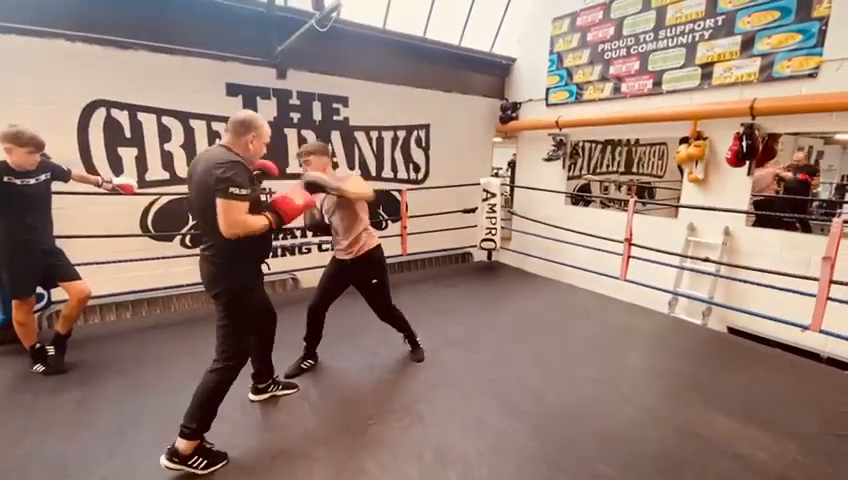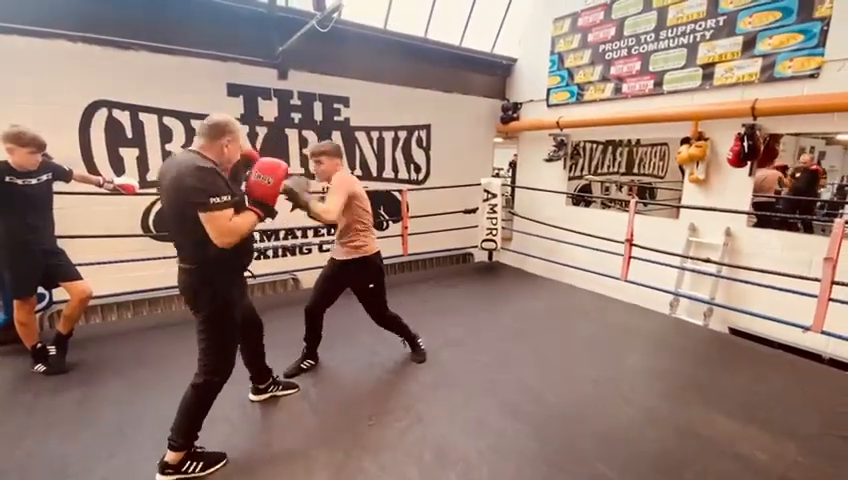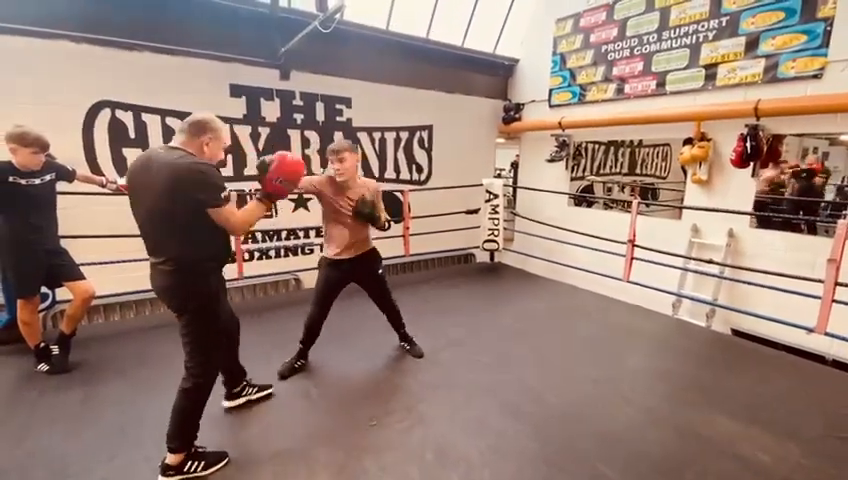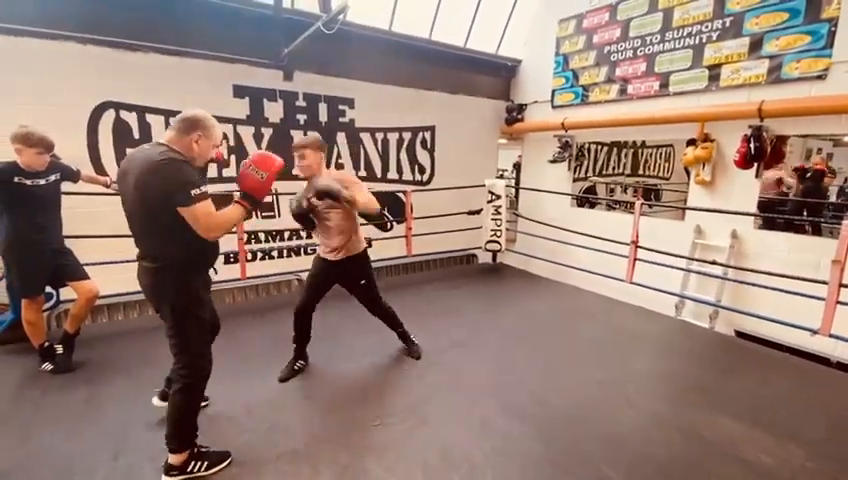
dt=0.2s
person 1, frame 1
left shoulder: (207, 159)
right shoulder: (231, 168)
right elbow: (233, 226)
left wrist: (255, 176)
right wrist: (276, 215)
left hip: (231, 266)
right hip: (232, 270)
left knee: (264, 320)
right knee: (231, 355)
left ankle: (263, 382)
right ankle: (184, 447)
person 1, frame 2
left shoulder: (176, 164)
right shoulder: (204, 175)
right elbow: (227, 236)
left wrist: (239, 187)
right wrist: (261, 206)
left hip: (201, 272)
right hip: (213, 280)
left knee: (251, 326)
right knee: (215, 367)
left ankle: (262, 383)
person 1, frame 3
left shoulder: (142, 163)
right shoulder: (195, 171)
right elbow: (239, 224)
right wrist: (270, 193)
left hip: (171, 271)
right hip: (194, 279)
left knee: (226, 328)
right knee: (202, 365)
left ankle: (238, 387)
person 1, frame 4
left shoulder: (140, 158)
right shoulder: (172, 168)
right elbow: (211, 227)
right wrist: (251, 197)
left hip: (163, 271)
right hip: (179, 278)
left knee: (207, 328)
right knee: (195, 362)
left ankle: (172, 392)
person 2, frame 1
left shoulder: (46, 167)
left elbow: (74, 175)
left wrist: (103, 182)
left hip: (47, 248)
left knee: (82, 292)
right knee: (23, 304)
left ankle: (57, 345)
right ankle: (37, 355)
person 2, frame 2
left shoulder: (47, 168)
left elbow: (75, 175)
left wrist: (103, 182)
left hip: (48, 248)
left knee: (82, 292)
right knee: (24, 303)
left ankle: (58, 345)
right ankle: (39, 355)
person 2, frame 3
left shoulder: (51, 168)
left elbow: (78, 175)
left wrist: (105, 183)
left hip: (51, 247)
left knee: (85, 292)
right knee: (27, 303)
left ankle: (61, 344)
right ankle: (41, 354)
person 2, frame 4
left shoulder: (56, 168)
left elbow: (83, 176)
left wrist: (109, 182)
left hip: (55, 246)
right hip: (22, 251)
left knee: (89, 292)
right knee: (33, 302)
left ankle: (65, 343)
right ankle: (46, 353)
person 3, frame 1
left shoulder: (344, 178)
right shoulder: (321, 194)
left elbow: (367, 194)
left wrist: (327, 185)
right wrist: (316, 223)
left hip: (367, 256)
right hip: (342, 258)
left knee: (384, 309)
right knee: (315, 307)
left ankle: (411, 338)
right ankle: (309, 355)
person 3, frame 2
left shoulder: (342, 181)
right shoulder: (336, 184)
left elbow: (329, 216)
left wrist: (301, 195)
left hip: (366, 261)
right hip: (340, 260)
left knee: (379, 315)
right knee: (313, 308)
left ankle: (413, 340)
right ankle: (309, 355)
person 3, frame 3
left shoulder: (371, 187)
right shoulder: (324, 183)
left elbow: (382, 222)
left wrist: (372, 216)
left hip: (365, 256)
right hip: (334, 261)
left knee: (386, 302)
right knee: (317, 313)
left ankle: (405, 337)
right ankle: (301, 355)
person 3, frame 4
left shoulder: (342, 179)
right shoulder: (309, 189)
left elbow: (373, 208)
left wrist: (340, 194)
right wrist: (303, 214)
left hip: (353, 257)
right hip: (325, 259)
left knee: (375, 304)
right knee: (303, 308)
left ankle: (405, 336)
right ankle: (299, 357)
